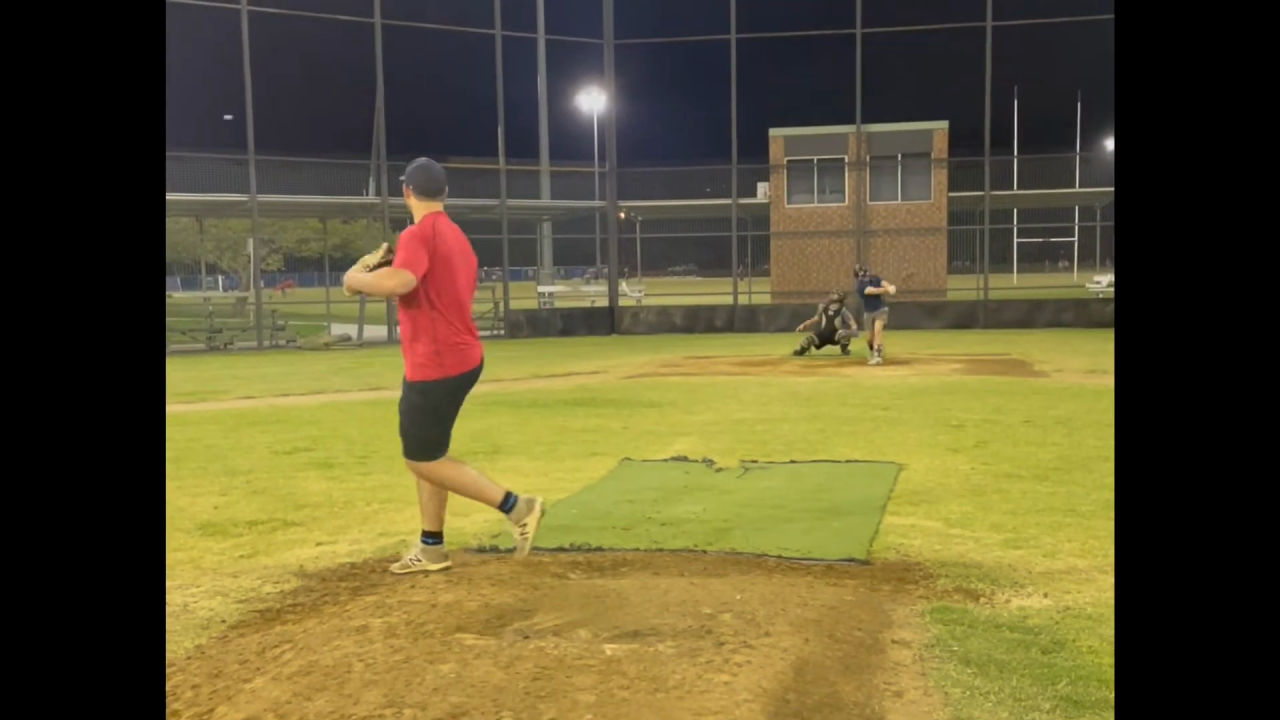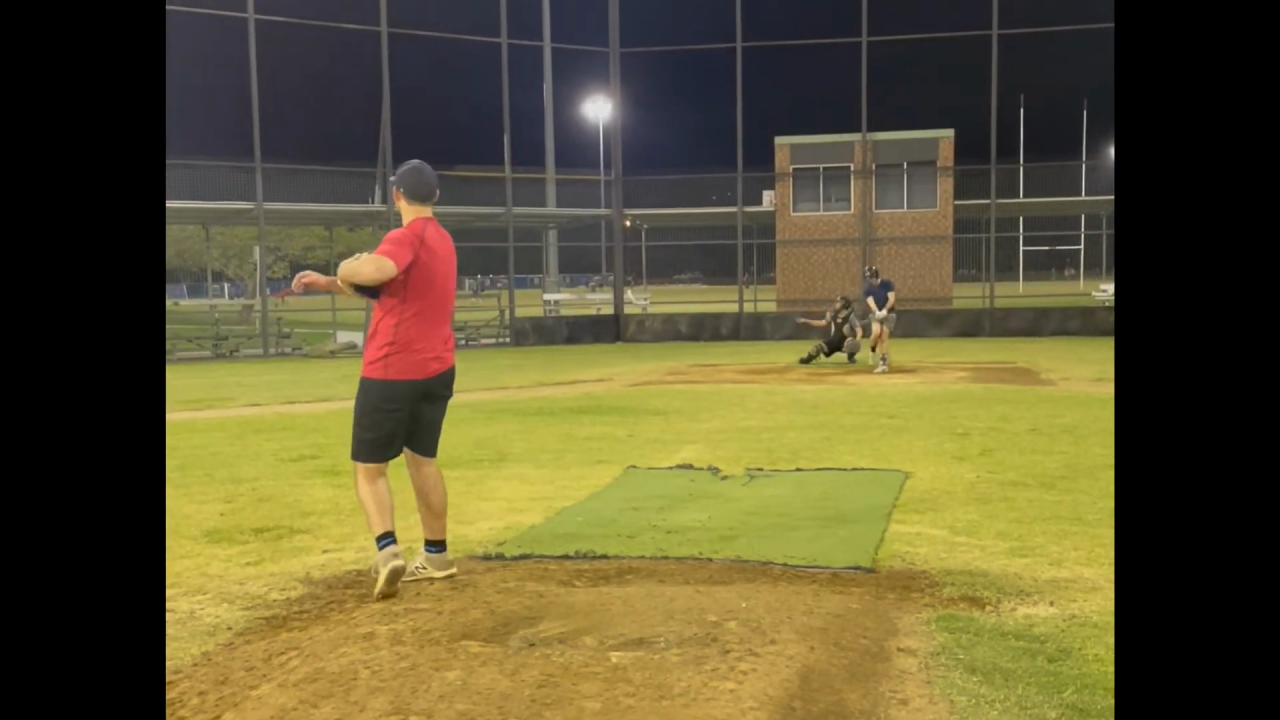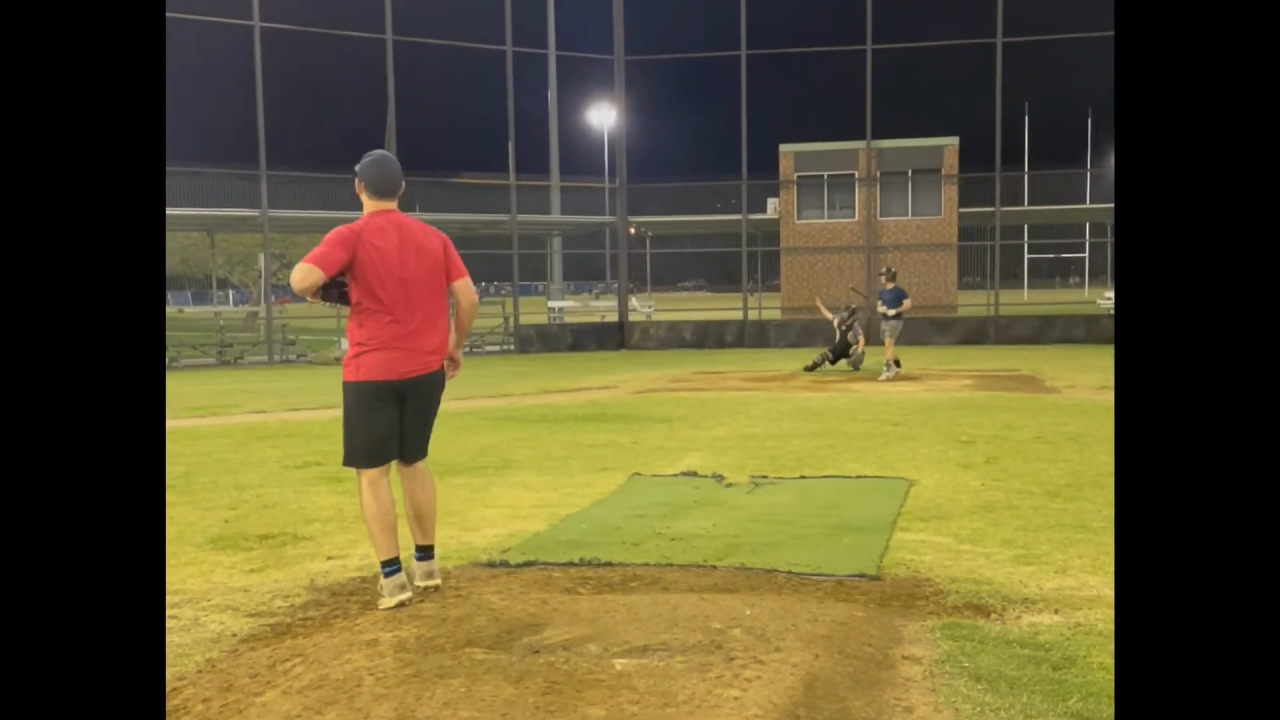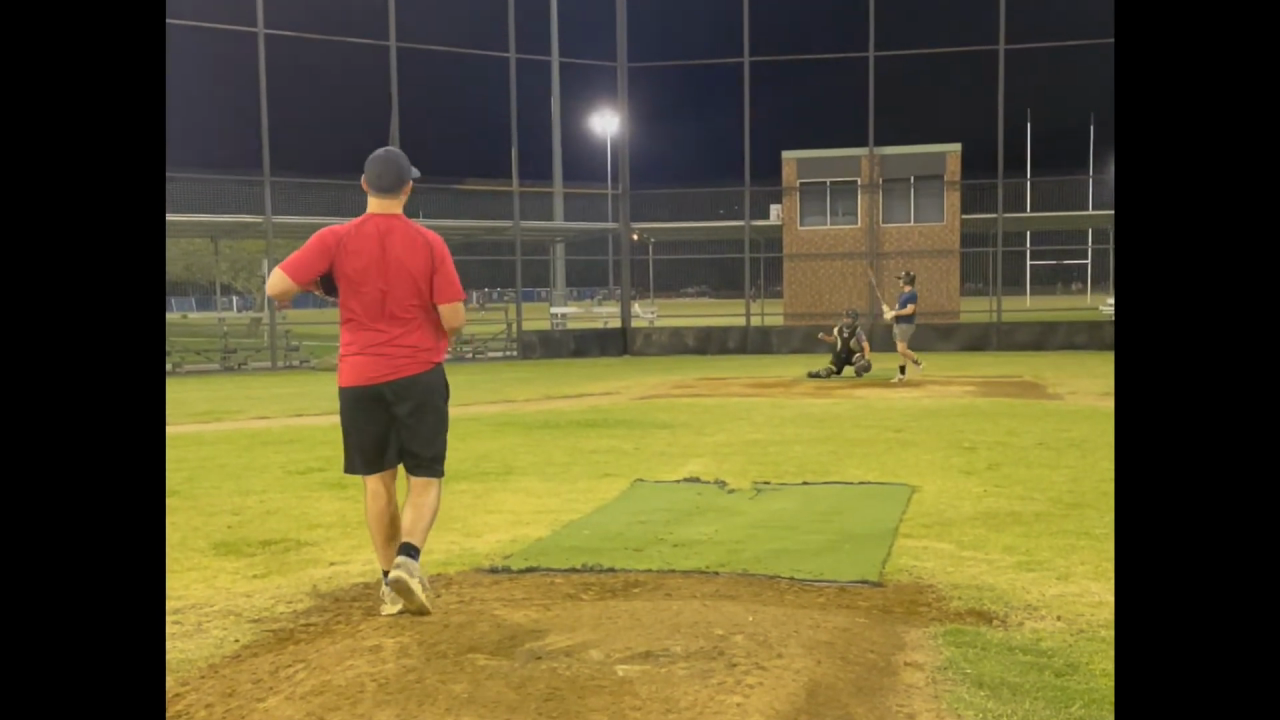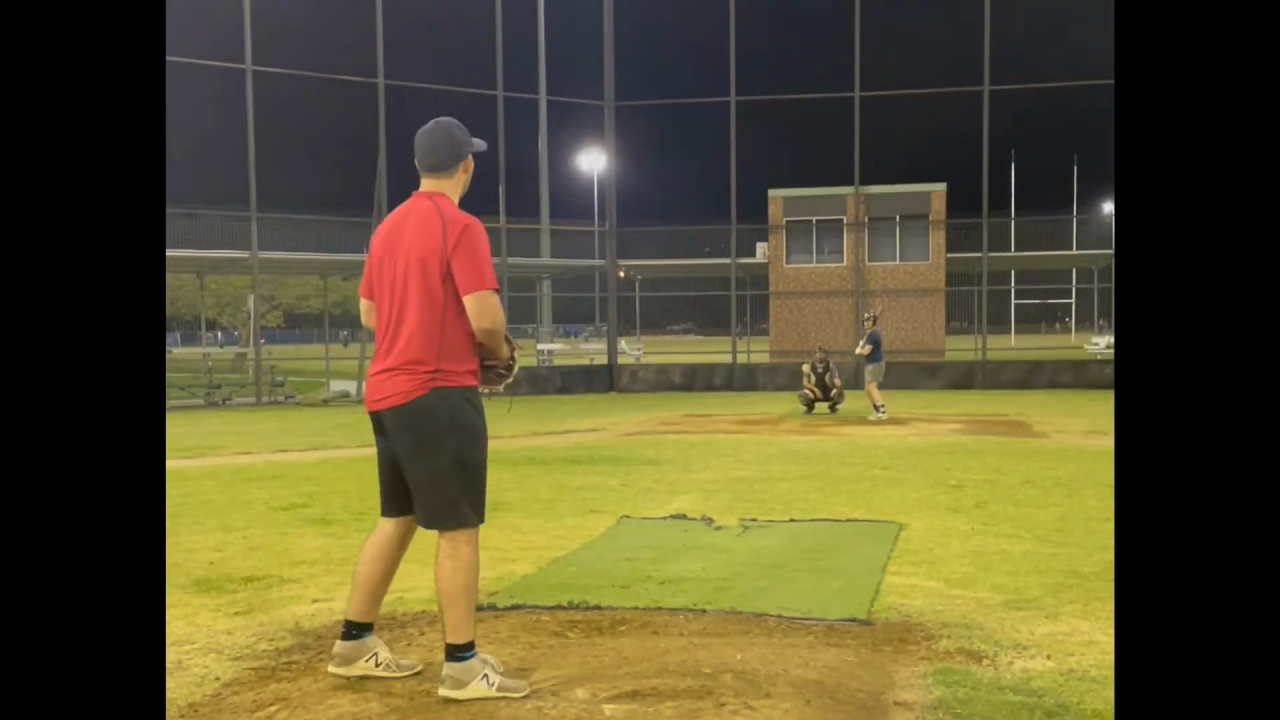
dt=0.4s
person 1, frame 1
left shoulder: (420, 234)
right shoulder: (458, 238)
left elbow: (399, 282)
left wrist: (356, 278)
left hip: (436, 366)
right hip: (460, 360)
left knee: (425, 461)
right knee: (425, 454)
left ankle: (518, 506)
right ankle: (431, 546)
person 1, frame 2
left shoulder: (408, 236)
right shoulder: (442, 239)
left elbow: (375, 272)
left wrist: (345, 268)
right wrist: (325, 283)
left hip: (393, 371)
right hip: (437, 370)
left knee: (368, 467)
right knee: (423, 460)
left ankle: (388, 550)
right ankle: (437, 554)
person 1, frame 3
left shoulder: (350, 236)
right shoulder: (434, 238)
left elbow: (301, 282)
right elbow: (468, 300)
left wrist: (319, 284)
right wrist: (455, 346)
left hip: (370, 372)
right hip: (426, 369)
left knee: (372, 475)
right knee: (414, 463)
left ankle: (392, 578)
right ankle: (425, 563)
person 1, frame 4
left shoulder: (336, 239)
right shoulder: (429, 243)
left elbow: (276, 288)
right elbow: (454, 319)
left wrist: (321, 282)
right wrist: (440, 335)
left hip: (361, 377)
right hip: (419, 375)
left knee: (378, 478)
right knee: (425, 475)
left ankle: (391, 585)
right ankle: (408, 558)
person 1, frame 5
left shoulder: (387, 228)
right shoulder: (461, 226)
left elbow: (369, 314)
right elbow: (486, 317)
right wrist: (498, 350)
left hip: (388, 392)
right hip: (439, 393)
left knee: (397, 519)
right knee: (458, 528)
left ankle: (354, 643)
right ankle: (461, 666)
